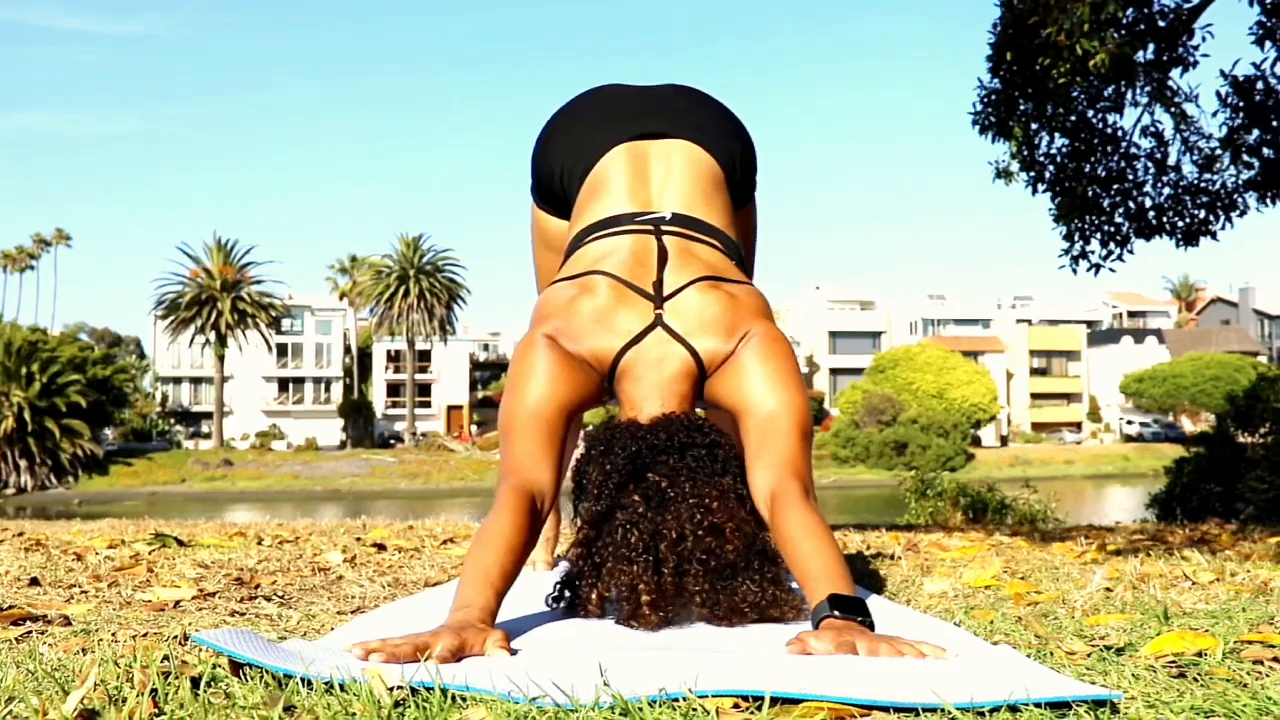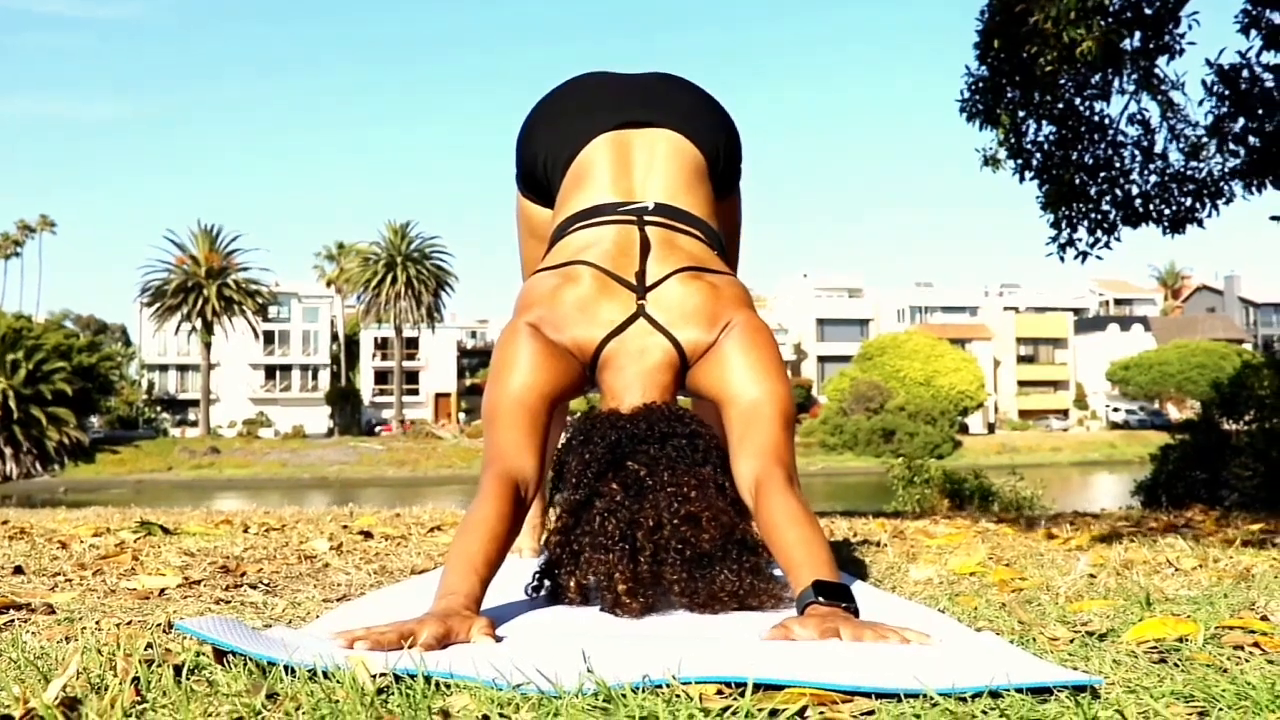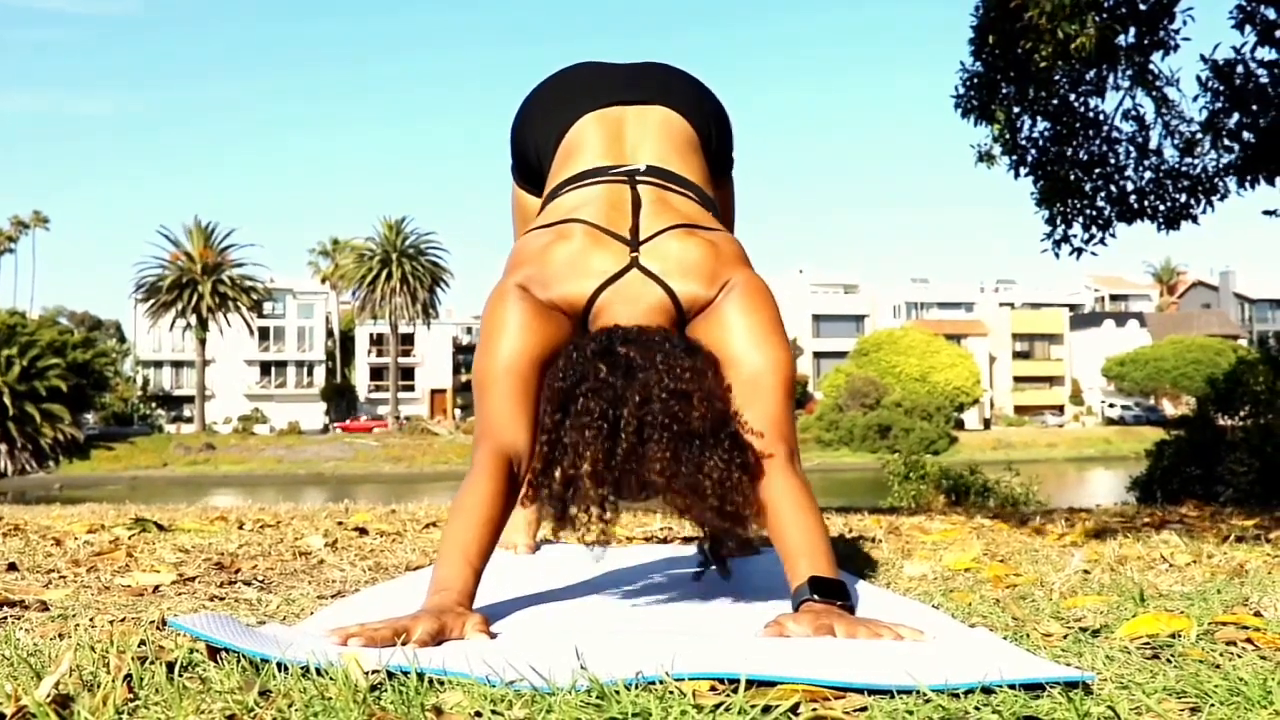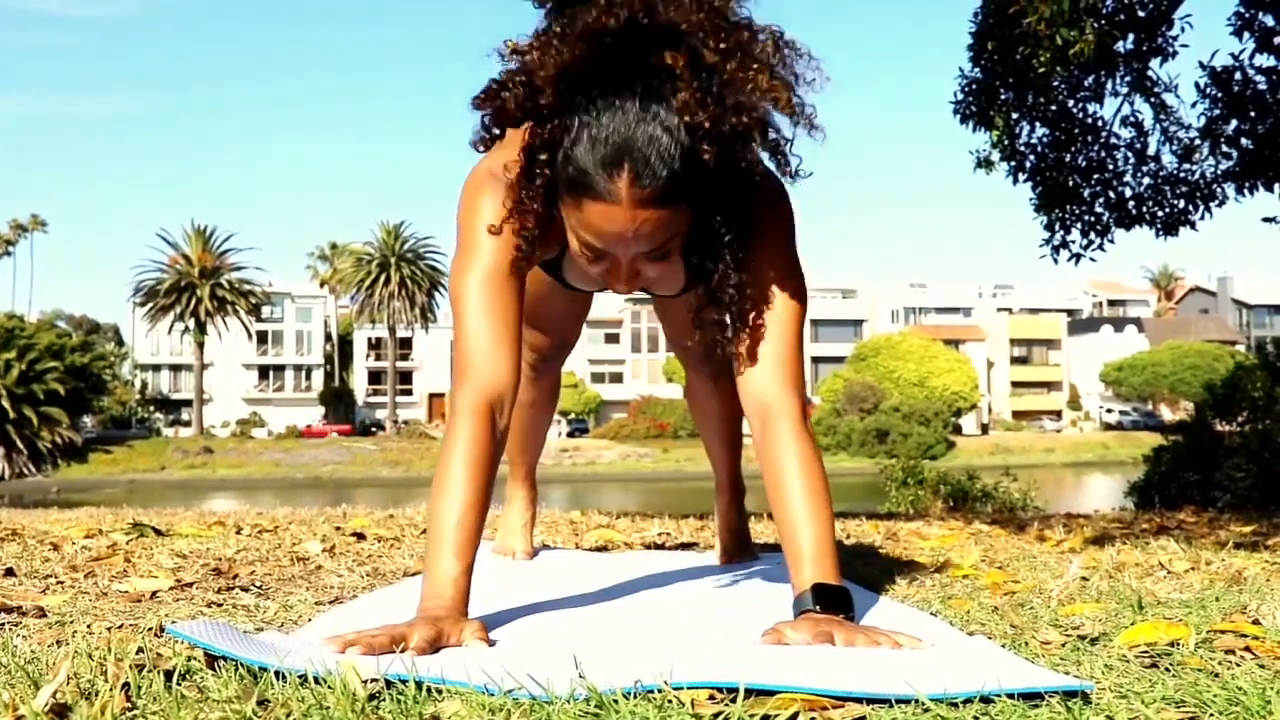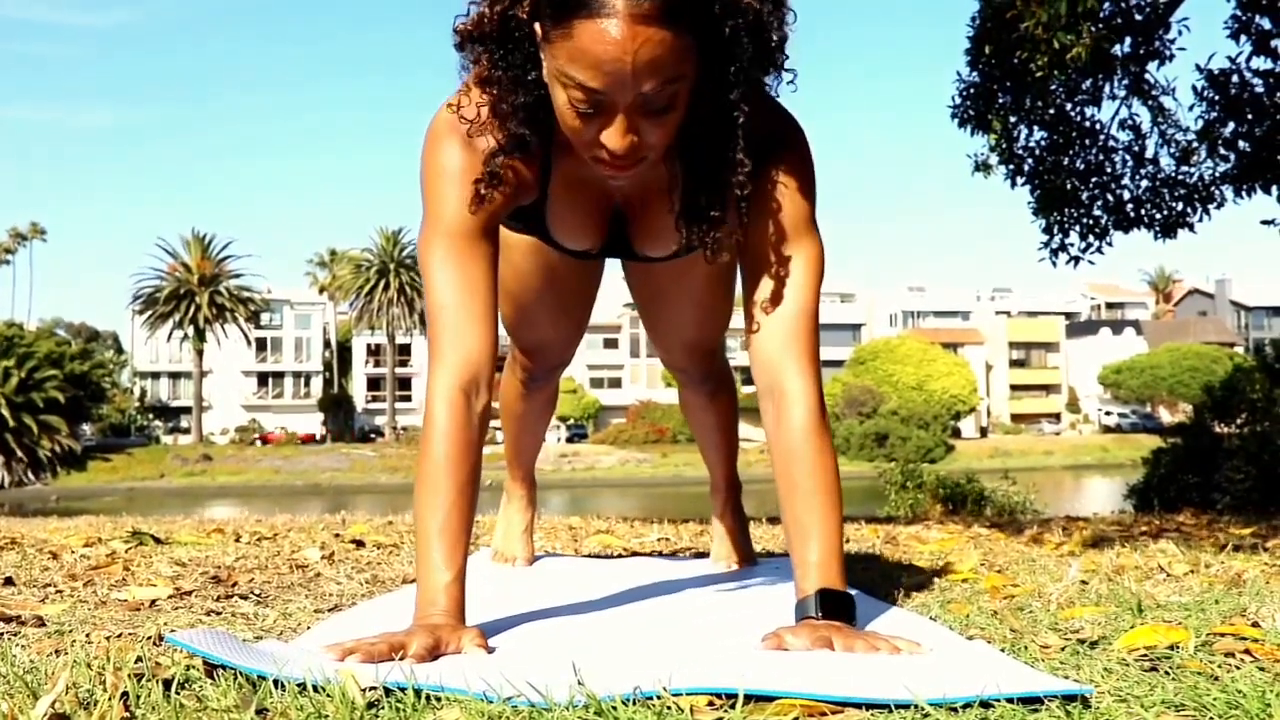
dt=0.7s
person 1, frame 1
left shoulder: (747, 350)
right shoulder: (558, 350)
left elbow: (787, 494)
right elbow: (519, 494)
left wrist: (841, 617)
right ankle: (548, 542)
person 1, frame 2
left shoulder: (728, 342)
right shoulder: (542, 340)
left elbow: (770, 481)
right elbow: (503, 482)
left wrist: (825, 601)
left ankle: (721, 526)
right ankle: (537, 517)
person 1, frame 3
left shoulder: (729, 296)
right shoulder: (532, 297)
left elbow: (772, 454)
right elbow: (494, 456)
left wrist: (823, 598)
right wrist: (444, 603)
right knee: (533, 365)
left ankle: (727, 511)
right ankle: (530, 500)
person 1, frame 4
left shoulder: (750, 203)
right shoulder: (506, 187)
left elbow: (777, 406)
right elbow: (479, 400)
left wrist: (822, 601)
right wrist: (442, 606)
left hip: (701, 203)
left knee: (708, 352)
right knee: (539, 348)
left ankle: (730, 502)
right ankle: (520, 496)
person 1, frame 5
left shoulder: (759, 143)
right shoulder: (477, 130)
left elbow: (789, 381)
right elbow: (459, 380)
left wrist: (824, 603)
right wrist: (438, 610)
left hip: (685, 223)
right hip: (545, 217)
right knee: (539, 355)
left ankle: (726, 501)
right ankle: (518, 495)
